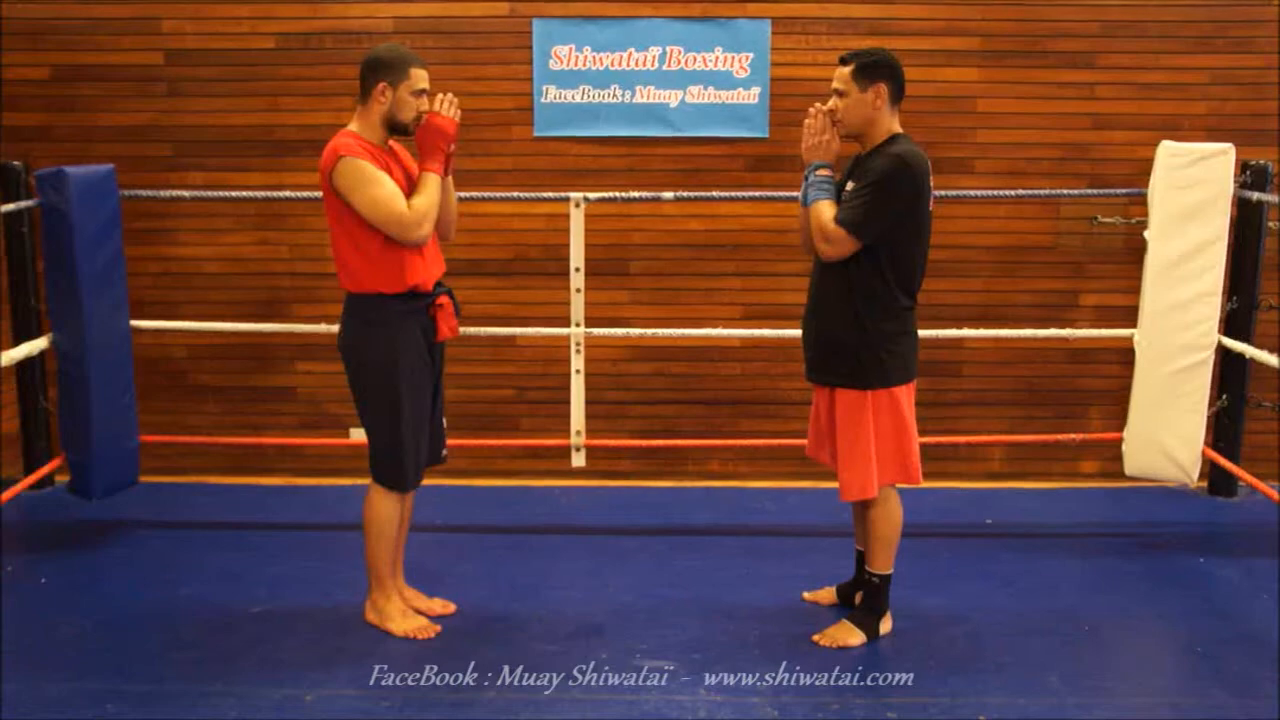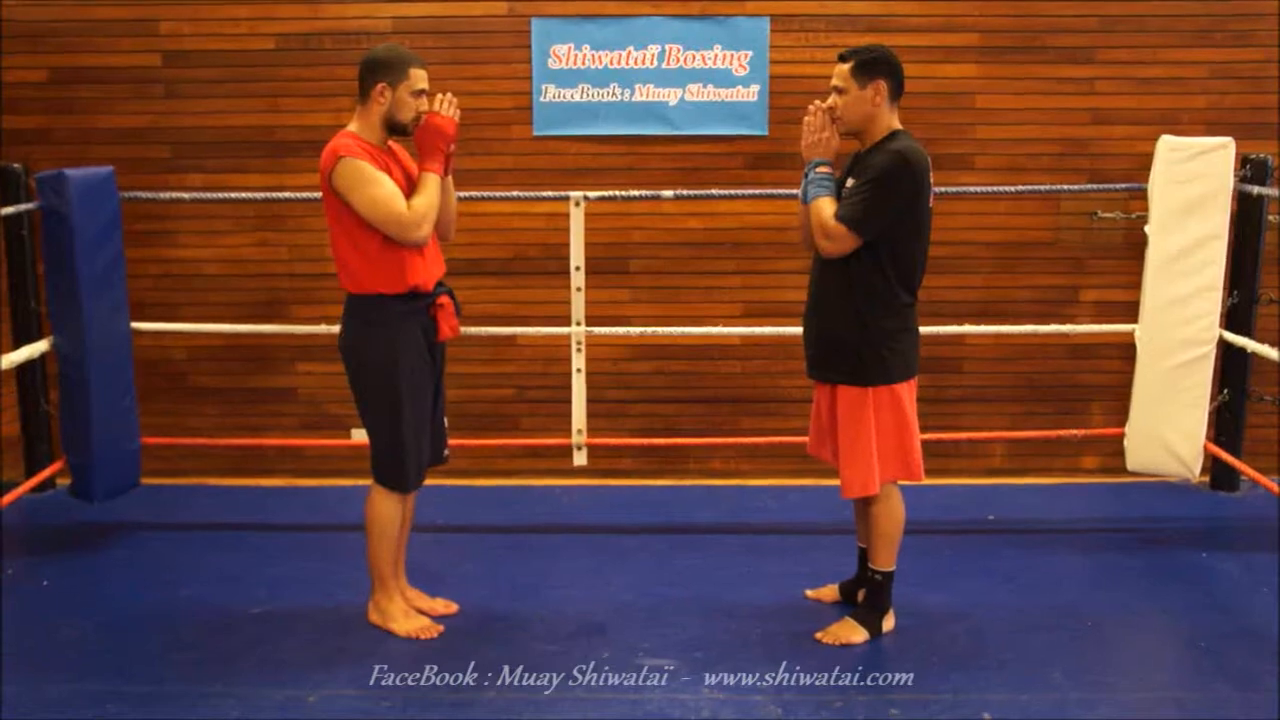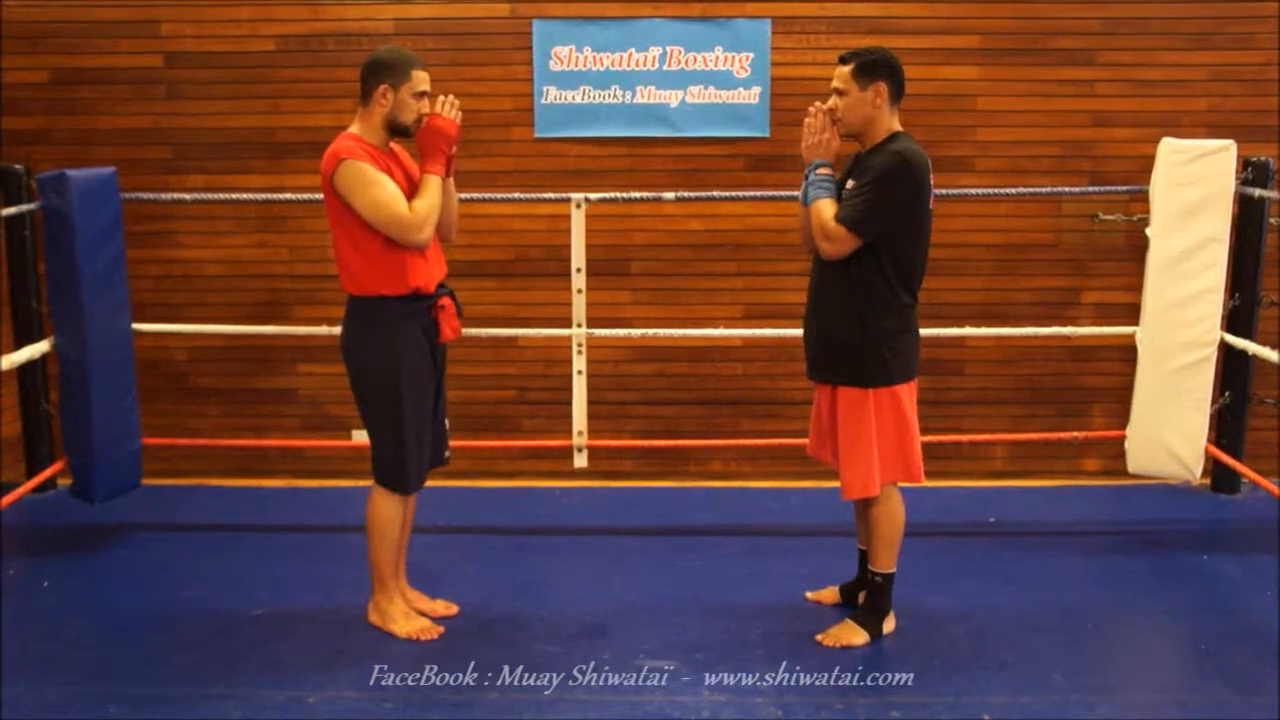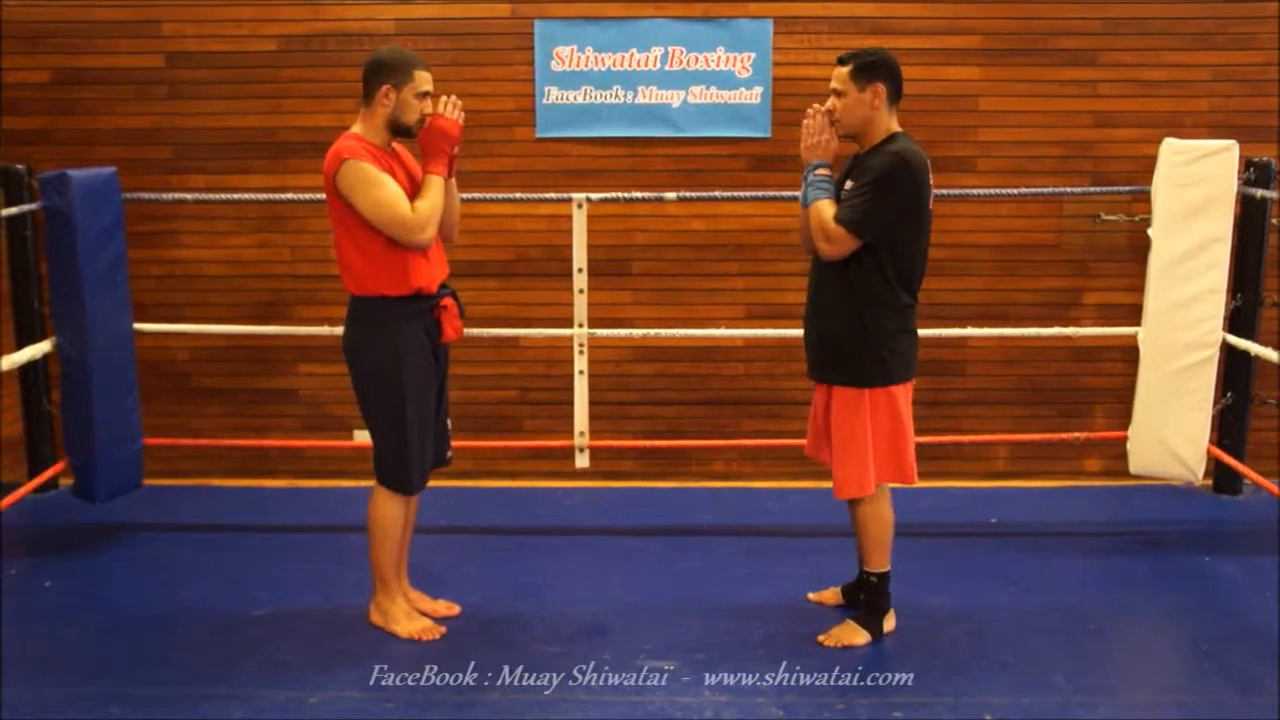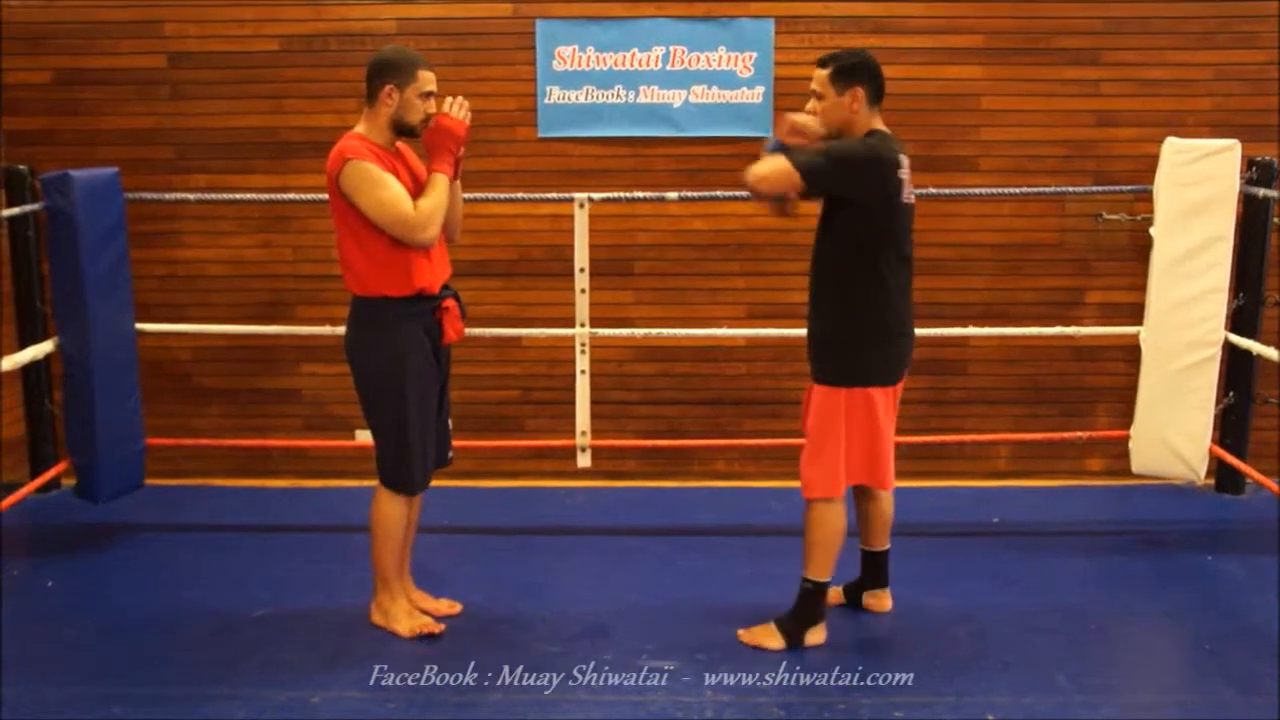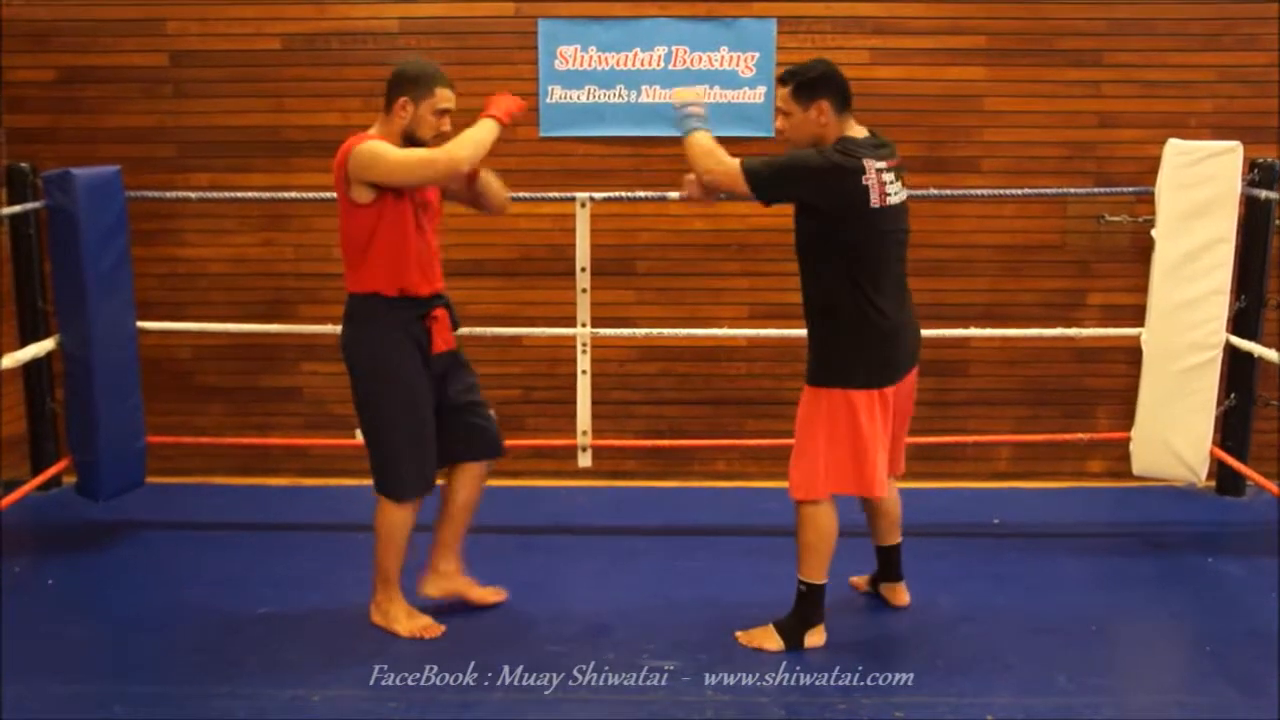
dt=0.3s
person 1, frame 1
left shoulder: (899, 165)
right shoulder: (864, 163)
left elbow: (831, 243)
right elbow: (811, 241)
left wrist: (819, 168)
right wrist: (816, 167)
left hip: (874, 355)
right hip: (845, 348)
left knee: (875, 481)
right knee: (858, 477)
left ankle: (874, 609)
right ankle: (860, 581)
person 1, frame 2
left shoulder: (899, 162)
right shoulder: (865, 160)
left elbow: (832, 239)
right elbow: (811, 238)
left wrist: (819, 167)
right wrist: (817, 164)
left hip: (875, 352)
right hip: (846, 345)
left knee: (877, 479)
right knee: (859, 474)
left ankle: (877, 607)
right ankle: (863, 580)
person 1, frame 3
left shoulder: (899, 163)
right shoulder: (865, 162)
left elbow: (833, 241)
right elbow: (811, 239)
left wrist: (819, 168)
right wrist: (816, 166)
left hip: (875, 353)
right hip: (846, 347)
left knee: (878, 480)
right knee: (860, 477)
left ankle: (879, 609)
right ankle: (863, 581)
person 1, frame 4
left shoulder: (895, 165)
right shoulder: (865, 162)
left elbow: (832, 242)
right elbow: (812, 243)
left wrist: (815, 168)
right wrist: (819, 170)
left hip: (869, 353)
right hip: (844, 347)
left knee: (861, 481)
right knee: (863, 477)
left ankle: (874, 610)
right ankle: (864, 584)
person 1, frame 5
left shoulder: (863, 157)
right shoulder: (871, 157)
left elbow: (760, 180)
right elbow: (788, 197)
left wrist: (789, 152)
right wrist: (797, 146)
left hip: (858, 351)
right hip: (870, 344)
left knee: (825, 482)
right knee: (866, 474)
left ankle: (805, 617)
right ankle: (874, 584)
person 1, frame 6
left shoulder: (826, 167)
right shoulder: (878, 156)
left elbow: (720, 171)
right elbow: (783, 182)
left wrist: (690, 112)
right wrist: (710, 181)
left hip: (848, 358)
right hip: (895, 346)
left knee: (816, 485)
right knee: (874, 469)
left ankle: (806, 621)
right ankle: (890, 577)
person 2, frame 1
left shoulder: (395, 150)
right shoulder: (349, 157)
left elbow: (443, 229)
right elbow: (413, 228)
left wrist: (442, 157)
right wrist: (431, 157)
left hip: (417, 317)
right hip: (382, 322)
left knee: (412, 463)
right knee: (393, 468)
left ankle: (396, 584)
right ankle: (380, 599)
person 2, frame 2
left shoulder: (393, 152)
right shoulder: (349, 159)
left elbow: (444, 230)
right elbow: (413, 229)
left wrist: (441, 157)
right wrist: (431, 157)
left hip: (418, 316)
right hip: (383, 323)
left knee: (415, 463)
right knee: (395, 469)
left ankle: (399, 584)
right ankle: (382, 601)
person 2, frame 3
left shoulder: (395, 153)
right shoulder: (350, 160)
left elbow: (444, 231)
right elbow: (415, 231)
left wrist: (442, 158)
right wrist: (434, 159)
left hip: (420, 318)
right hip: (385, 325)
left knee: (415, 465)
right knee: (395, 470)
left ankle: (399, 585)
right ankle: (383, 600)
person 2, frame 4
left shoulder: (398, 152)
right shoulder: (353, 160)
left elbow: (446, 232)
right elbow: (417, 231)
left wrist: (445, 159)
right wrist: (435, 159)
left hip: (421, 318)
right hip: (386, 325)
left knee: (417, 465)
right knee: (398, 471)
left ankle: (400, 585)
right ankle: (384, 602)
person 2, frame 5
left shoulder: (402, 152)
right shoulder: (356, 160)
left elbow: (448, 232)
right elbow: (421, 231)
left wrist: (450, 158)
right wrist: (441, 158)
left hip: (423, 320)
right hip: (387, 325)
left knee: (419, 466)
right knee: (401, 472)
left ankle: (402, 585)
right ankle: (385, 601)
person 2, frame 6
left shoulder: (425, 156)
right shoulder: (362, 155)
left elbow: (495, 203)
right elbow: (452, 161)
left wrist: (480, 176)
right wrist: (496, 116)
left hip: (428, 320)
right hip: (382, 327)
left knee: (477, 448)
right knee: (406, 479)
left ankle: (444, 571)
right ankle: (386, 599)
